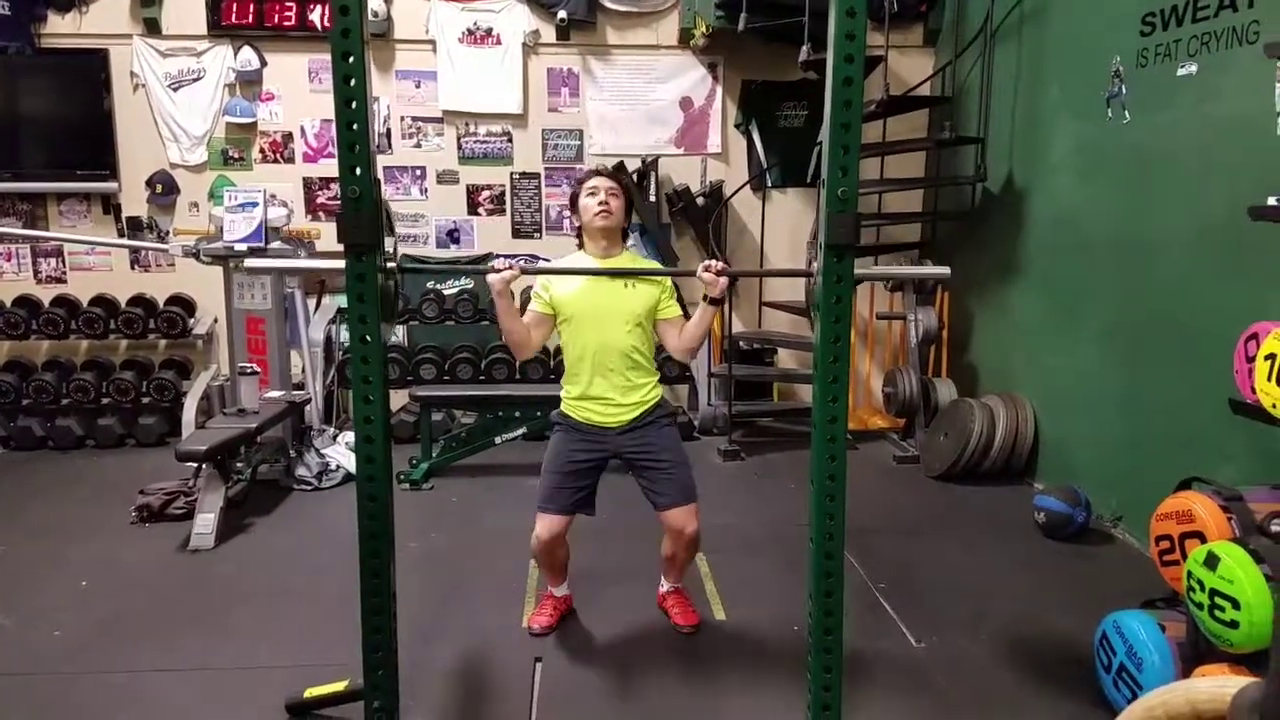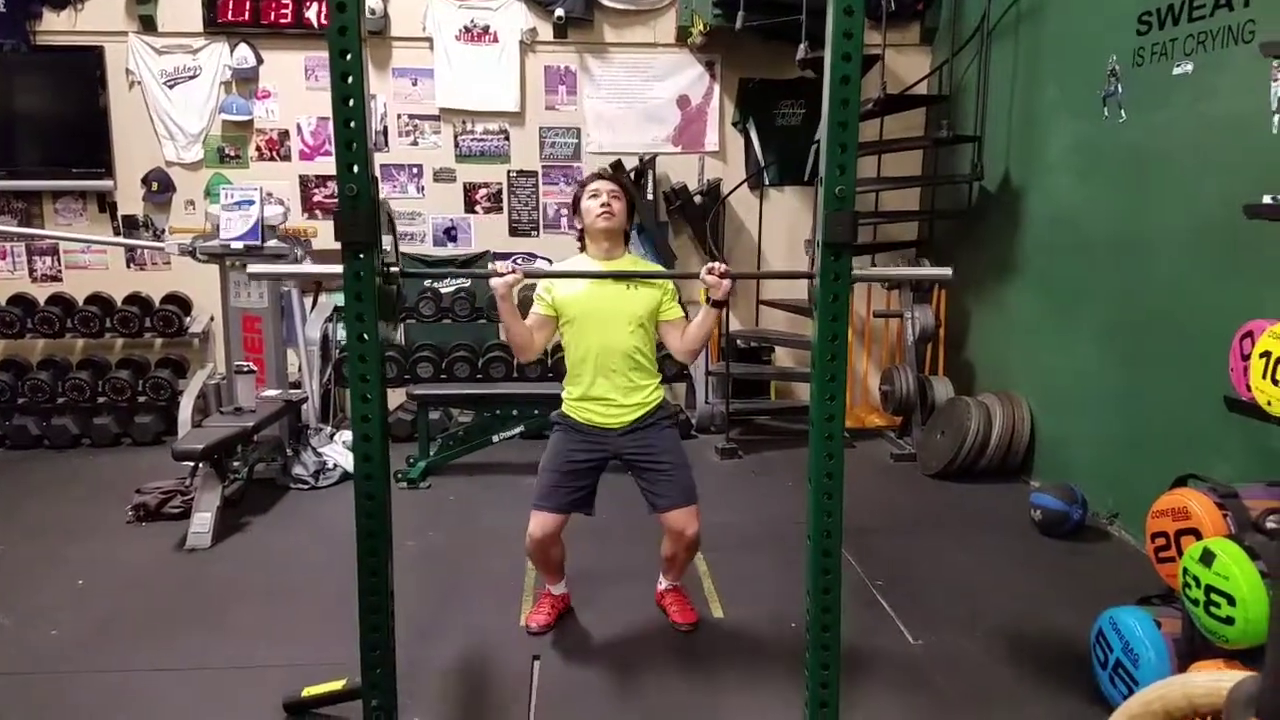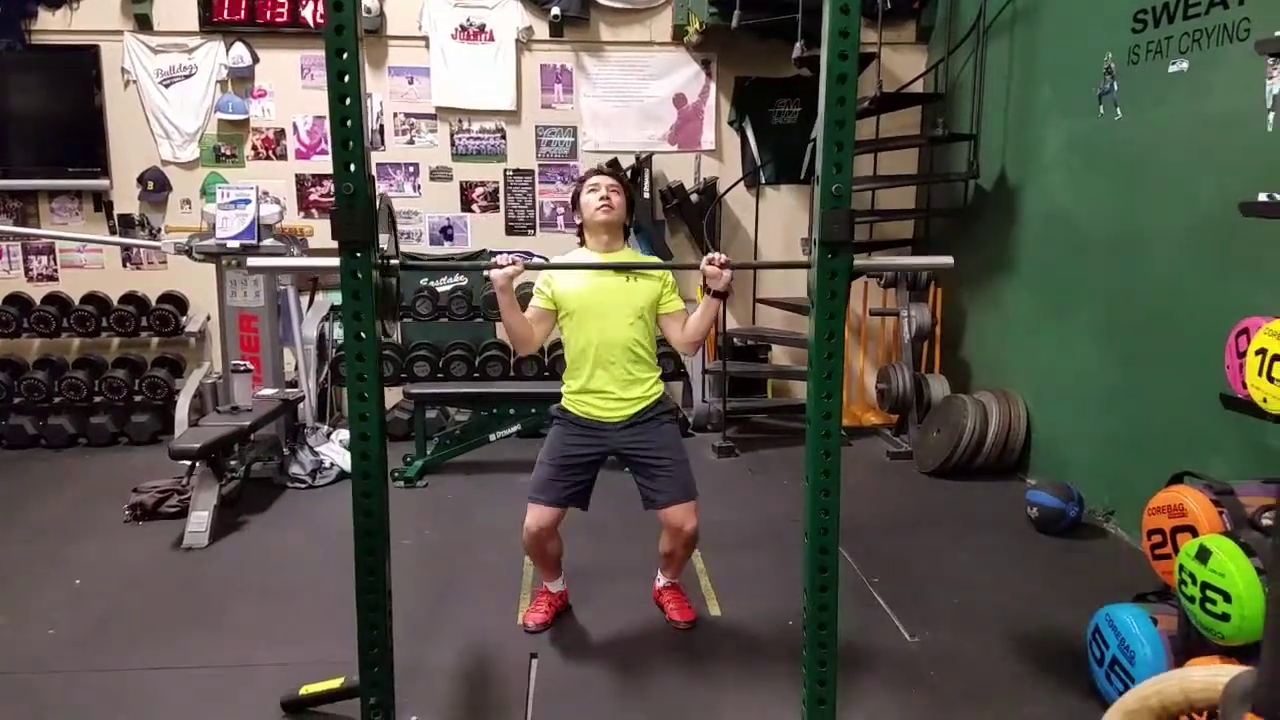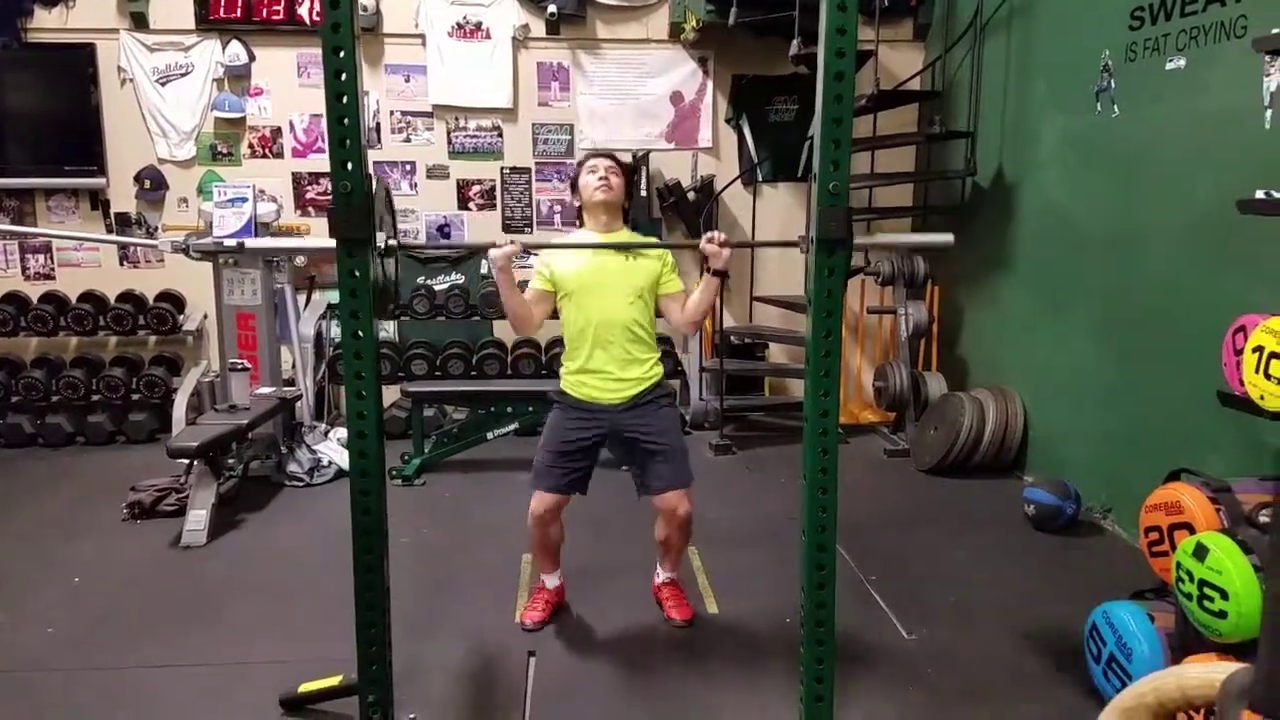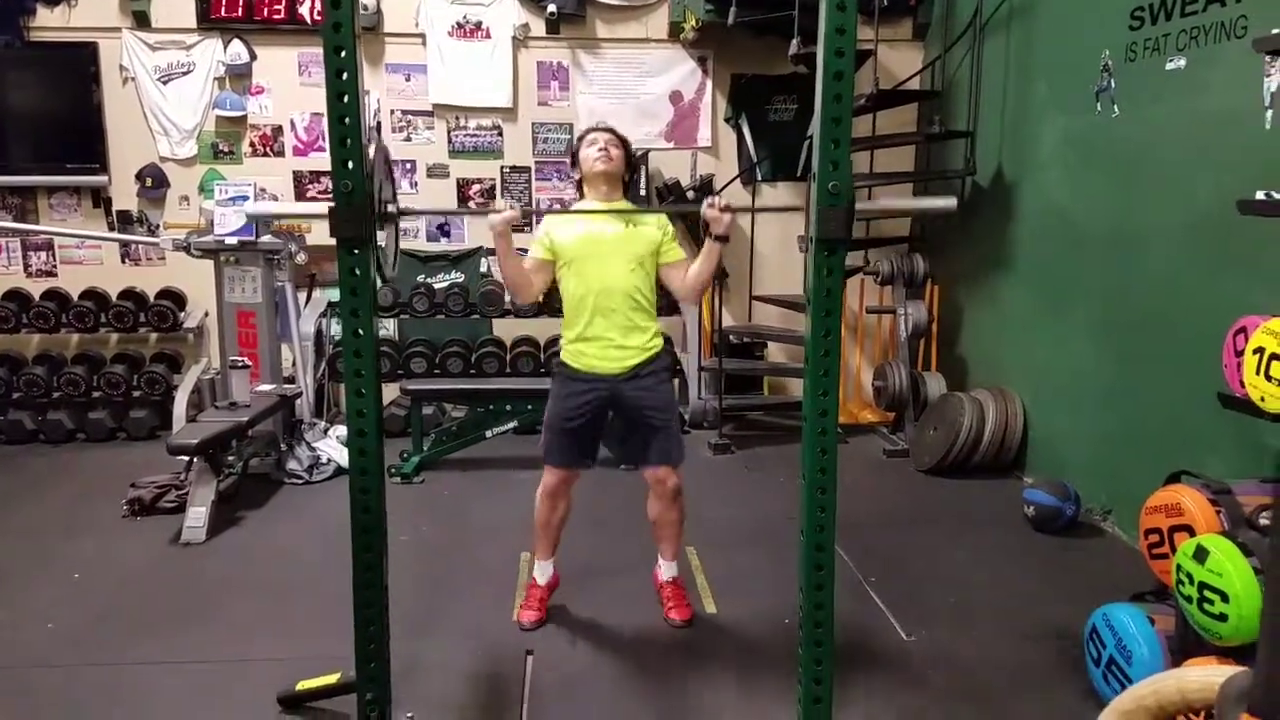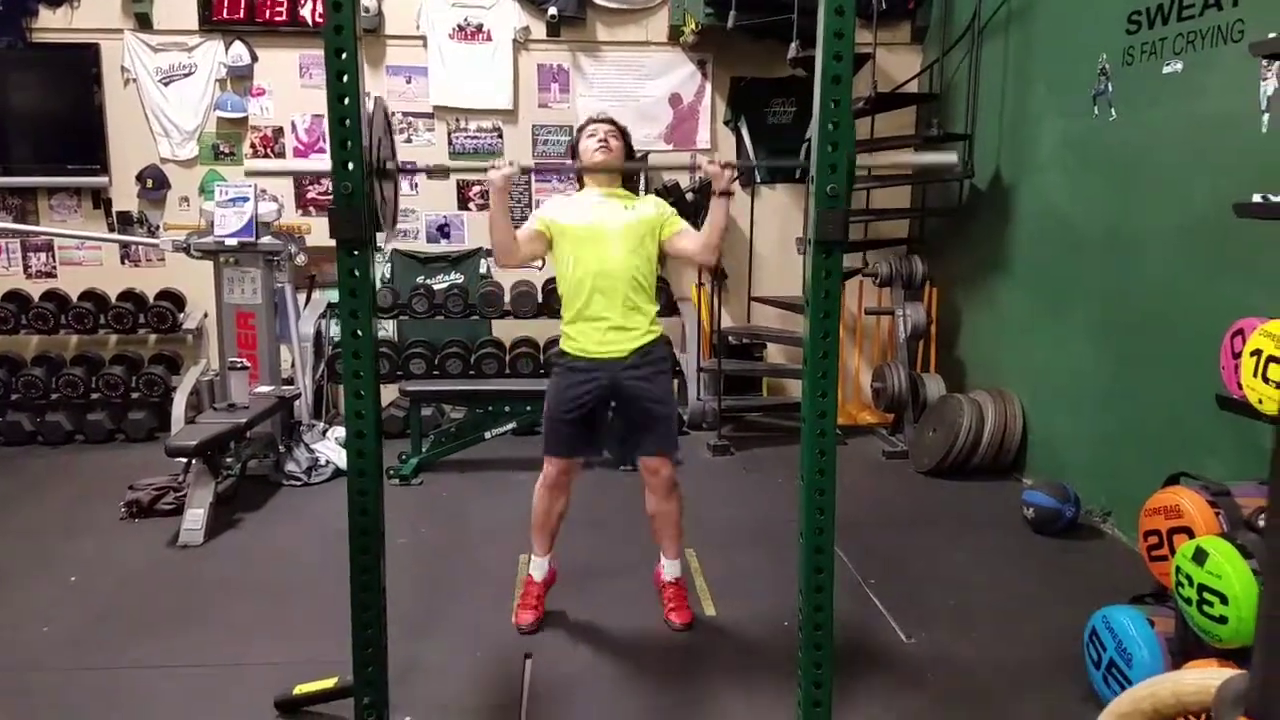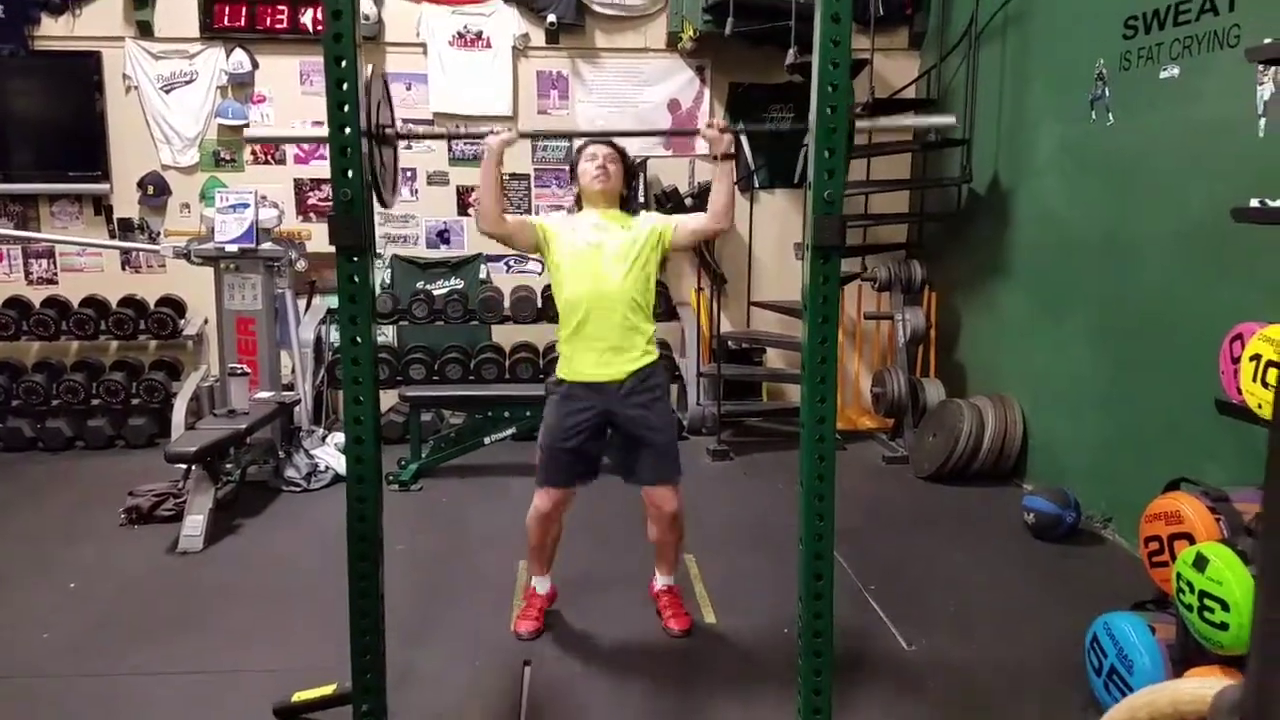
dt=0.1s
person 1, frame 1
left shoulder: (653, 276)
right shoulder: (554, 277)
left elbow: (683, 348)
right elbow: (523, 348)
left wrist: (712, 299)
right wrist: (500, 295)
left hip: (646, 418)
right hip: (579, 422)
left knee: (685, 527)
right knee: (546, 535)
left ankle: (670, 589)
right ankle: (558, 593)
person 1, frame 2
left shoulder: (655, 279)
right shoulder: (557, 280)
left elbow: (686, 350)
right elbow: (525, 350)
left wrist: (715, 302)
right wrist: (504, 300)
left hip: (647, 420)
right hip: (579, 422)
left knee: (685, 528)
right knee: (540, 532)
left ankle: (668, 587)
right ankle: (555, 592)
person 1, frame 3
left shoulder: (655, 273)
right shoulder: (557, 274)
left elbow: (687, 342)
right elbow: (525, 344)
left wrist: (715, 293)
right wrist: (504, 291)
left hip: (646, 415)
right hip: (578, 417)
left knee: (684, 524)
right knee: (536, 526)
left ankle: (667, 584)
right ankle: (553, 589)
person 1, frame 4
left shoulder: (654, 254)
right shoulder: (556, 256)
left elbow: (686, 322)
right elbow: (524, 324)
left wrist: (715, 271)
right wrist: (503, 270)
left hip: (645, 396)
right hip: (577, 399)
left knee: (677, 506)
right knee: (543, 507)
left ankle: (665, 580)
right ankle: (550, 584)
person 1, frame 5
left shoulder: (654, 224)
right shoulder: (557, 226)
left elbow: (690, 290)
right elbow: (523, 292)
left wrist: (716, 235)
right wrist: (501, 235)
left hip: (645, 369)
right hip: (579, 371)
left knee: (664, 480)
right knee: (555, 480)
left ankle: (668, 576)
right ankle: (542, 578)
person 1, frame 6
left shoulder: (650, 208)
right shoulder: (557, 210)
left elbow: (705, 252)
right elbow: (509, 254)
left wrist: (722, 193)
right wrist: (498, 193)
left hip: (642, 355)
right hip: (578, 359)
left knee: (661, 471)
right knee: (556, 471)
left ankle: (669, 577)
right ankle: (538, 575)
person 1, frame 7
left shoulder: (649, 227)
right shoulder: (555, 228)
left elbow: (717, 222)
right elbow: (491, 225)
left wrist: (723, 158)
right wrist: (493, 156)
left hip: (639, 382)
right hip: (576, 384)
left knee: (664, 502)
right knee: (547, 502)
left ankle: (664, 586)
right ankle: (540, 589)
